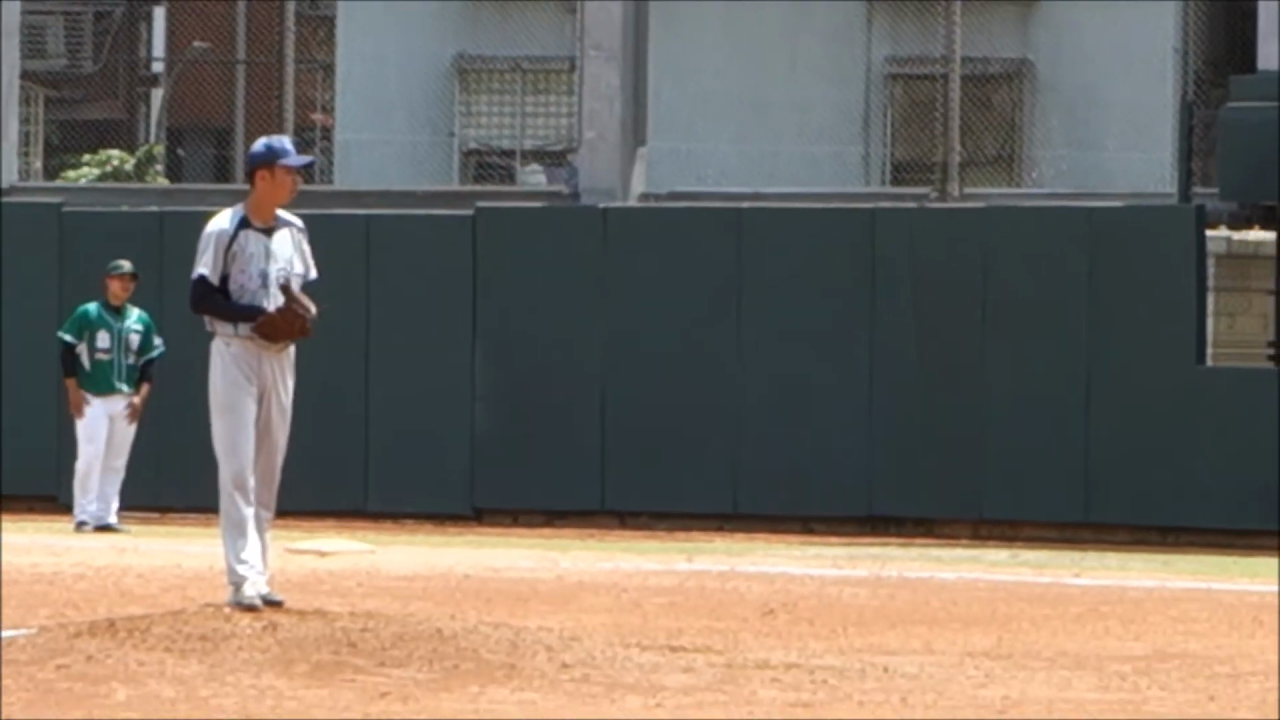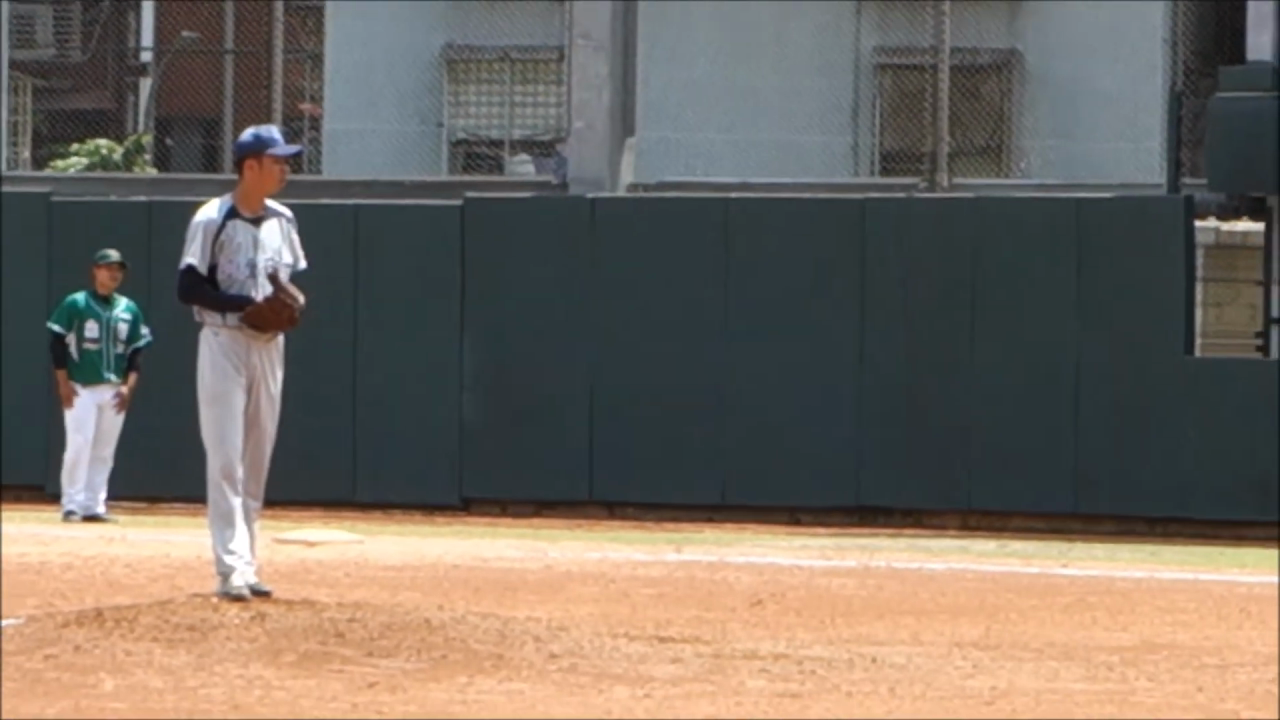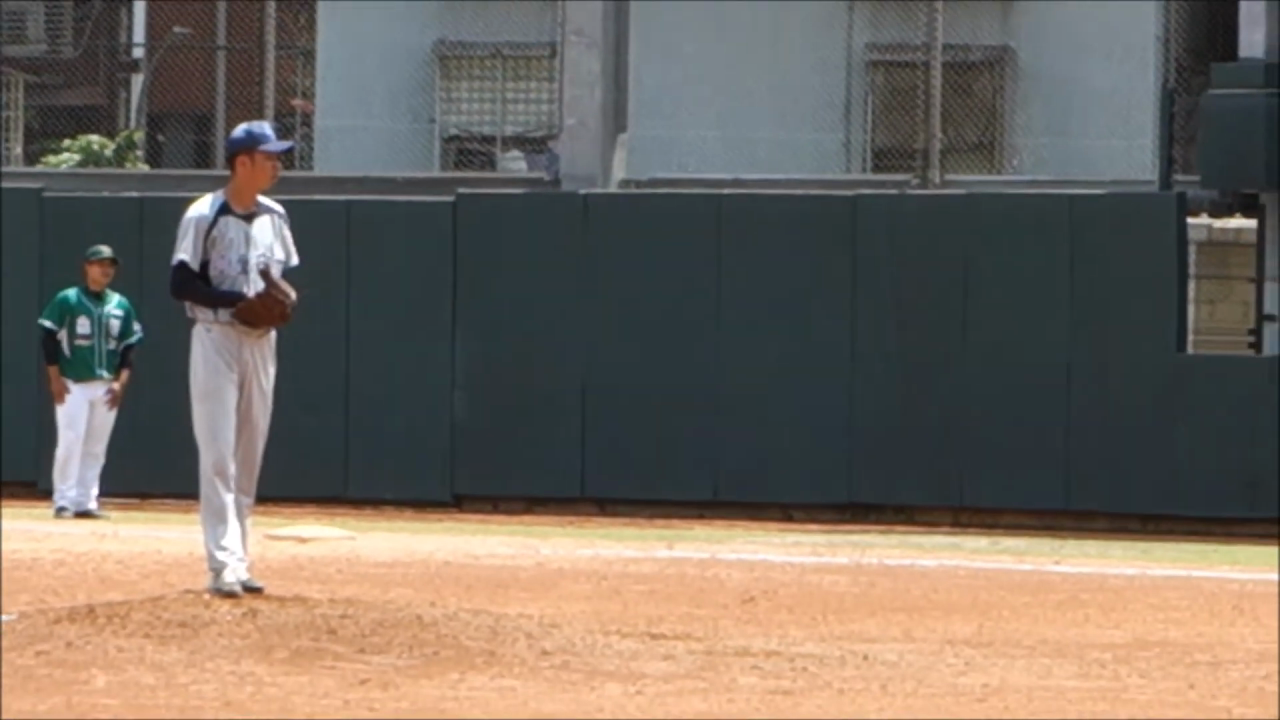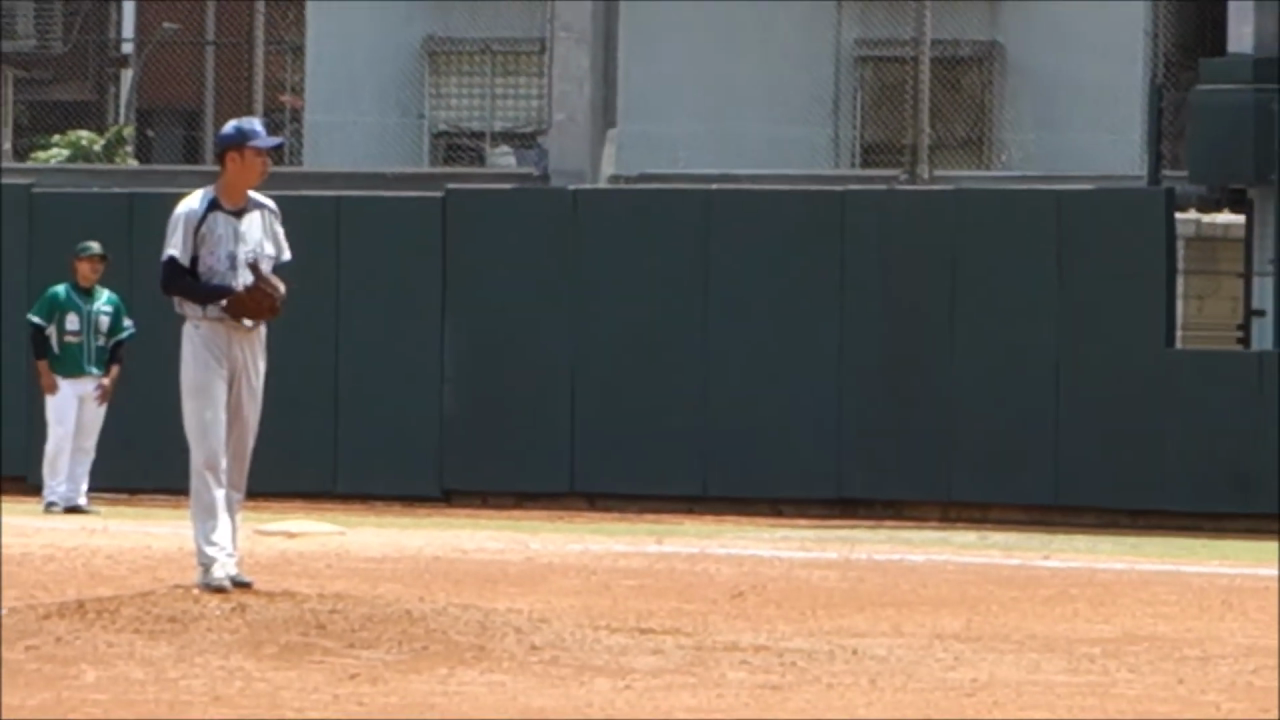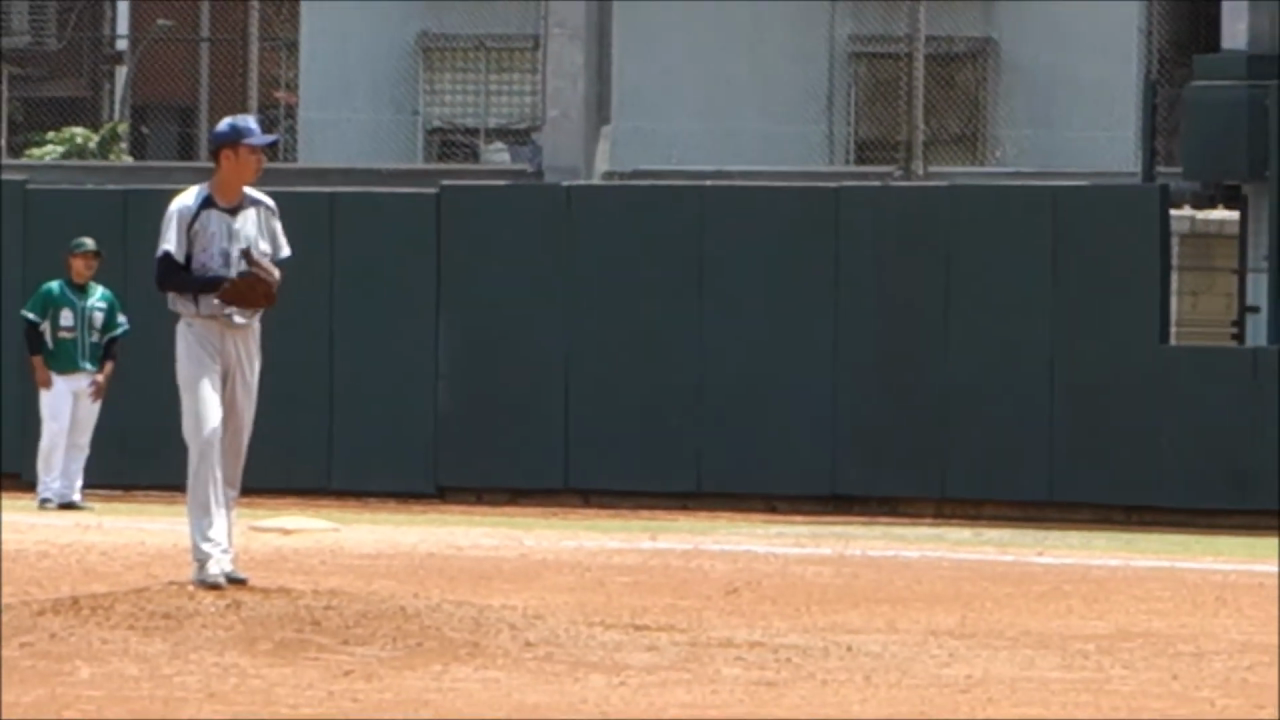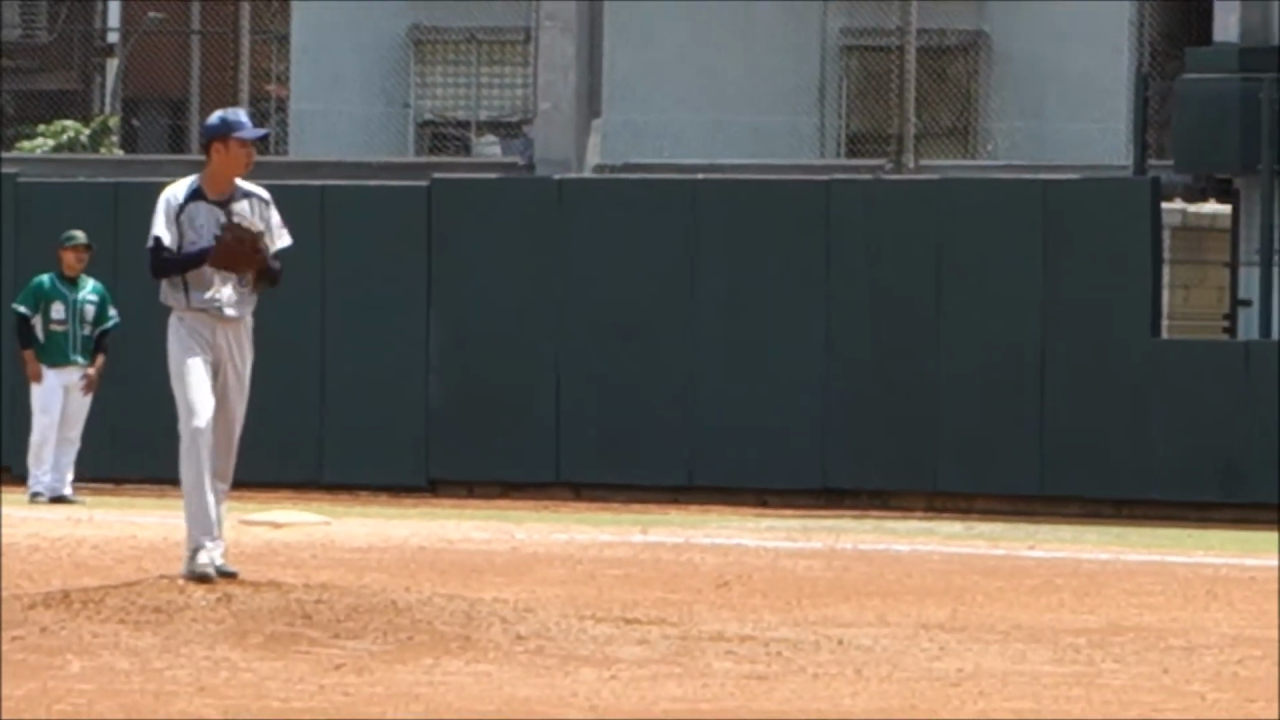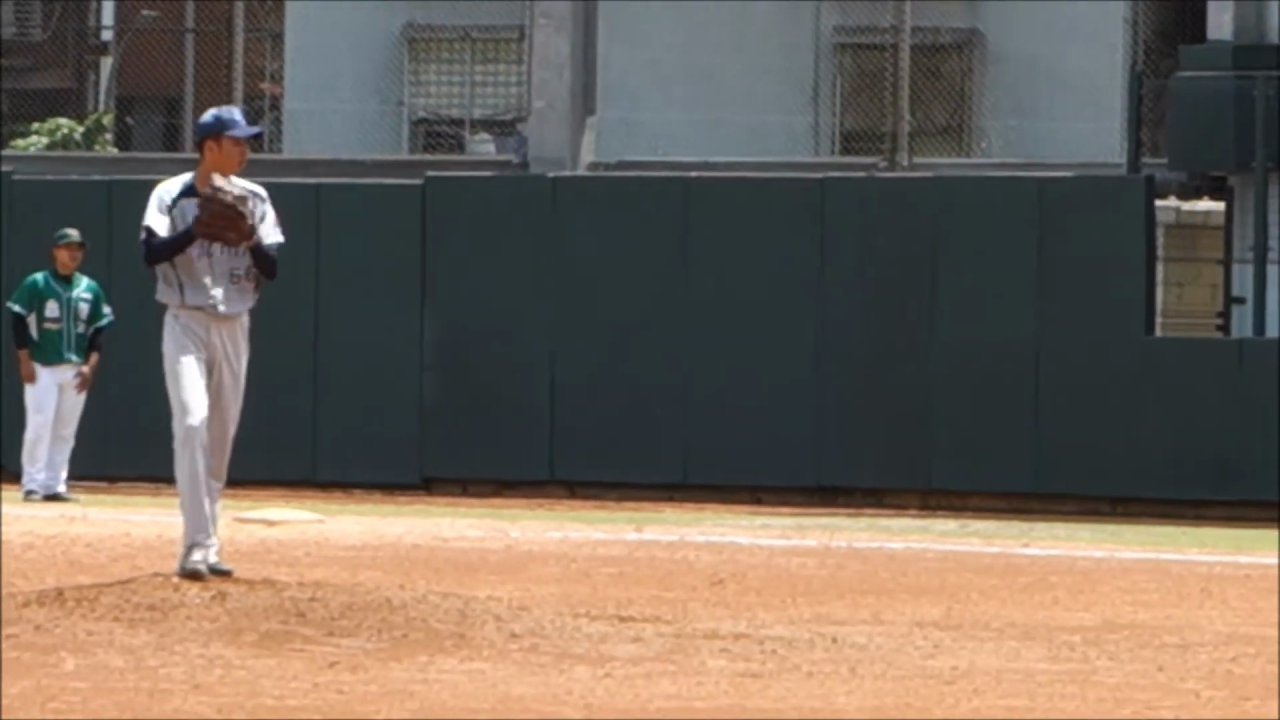
dt=0.1s
person 1, frame 1
left shoulder: (294, 230)
right shoulder: (223, 229)
right elbow: (200, 299)
right wrist: (257, 313)
left hip: (281, 357)
right hip: (236, 356)
left knee: (268, 471)
right knee: (238, 470)
left ankle: (257, 576)
right ankle: (243, 579)
person 1, frame 2
left shoulder: (283, 220)
right shoulder: (212, 219)
right elbow: (188, 289)
right wrist: (247, 303)
left hip: (269, 347)
right hip: (224, 345)
left knee: (257, 461)
right knee: (226, 460)
left ankle: (245, 566)
right ankle: (232, 569)
person 1, frame 3
left shoulder: (275, 216)
right shoulder: (204, 215)
right elbow: (180, 285)
right wrist: (238, 299)
left hip: (261, 344)
right hip: (217, 342)
left knee: (249, 458)
right knee: (218, 456)
left ankle: (237, 562)
right ankle: (224, 565)
person 1, frame 4
left shoulder: (267, 212)
right shoulder: (193, 211)
right elbow: (170, 280)
right wrist: (228, 292)
left hip: (251, 340)
right hip: (206, 337)
left knee: (238, 452)
right knee: (209, 449)
left ankle: (226, 558)
right ankle: (213, 560)
person 1, frame 5
left shoulder: (264, 209)
right shoulder: (187, 208)
right elbow: (165, 277)
right wrist: (221, 282)
left hip: (246, 336)
right hip: (201, 334)
left knee: (234, 449)
right knee: (205, 442)
left ankle: (221, 553)
right ankle: (208, 556)
person 1, frame 6
left shoulder: (258, 201)
right shoulder: (177, 198)
left elbow: (277, 274)
right elbow: (158, 265)
left wrist: (262, 262)
right wrist: (211, 250)
left hip: (237, 330)
right hip: (190, 327)
left knee: (226, 441)
right knee: (198, 427)
left ankle: (213, 548)
right ankle: (201, 548)
person 1, frame 7
left shoulder: (254, 197)
right shoulder: (171, 195)
left elbow: (271, 269)
right elbow: (152, 254)
left wrist: (248, 237)
right wrist: (200, 227)
left hip: (233, 328)
right hip: (186, 326)
left knee: (220, 440)
right knee: (192, 425)
left ankle: (207, 546)
right ankle: (195, 545)
person 2, frame 1
left shoulder: (142, 320)
right shoulder: (87, 313)
left elbow: (149, 362)
right elbow: (68, 352)
left wrist: (141, 396)
right wrist: (73, 391)
left hip: (126, 401)
right hip: (92, 398)
left knee: (116, 462)
right knee: (90, 457)
left ankle: (105, 516)
right ankle: (84, 515)
person 2, frame 2
left shoulder: (130, 309)
right shoulder: (75, 303)
left elbow: (136, 351)
right elbow: (57, 343)
left wrist: (129, 385)
right wrist: (63, 382)
left hip: (115, 390)
right hip: (81, 388)
left knee: (104, 451)
right knee: (78, 447)
left ankle: (93, 506)
right ankle: (72, 505)
person 2, frame 3
left shoulder: (122, 305)
right shoulder: (67, 299)
left elbow: (129, 347)
right elbow: (49, 339)
left wrist: (121, 381)
right wrist: (55, 379)
left hip: (106, 386)
right hip: (73, 384)
left knee: (96, 448)
right knee: (70, 443)
left ankle: (85, 502)
right ankle: (64, 501)
person 2, frame 4
left shoulder: (112, 301)
right shoulder: (56, 295)
left elbow: (119, 343)
right elbow: (38, 334)
left wrist: (111, 377)
right wrist: (45, 373)
left hip: (96, 382)
right hip: (62, 380)
left knee: (86, 443)
right knee: (59, 438)
left ankle: (75, 497)
right ankle: (53, 496)
person 2, frame 5
left shoulder: (106, 298)
right shoulder: (51, 292)
left elbow: (113, 340)
right elbow: (32, 329)
left wrist: (105, 374)
right wrist: (39, 368)
left hip: (90, 379)
right hip: (56, 376)
left knee: (81, 440)
right knee: (54, 435)
left ankle: (69, 494)
right ankle: (47, 493)
person 2, frame 6
left shoulder: (97, 291)
right shoulder: (42, 285)
left elbow: (104, 332)
right elbow: (23, 323)
left wrist: (97, 367)
right wrist: (31, 361)
left hip: (82, 372)
right hip: (48, 369)
left knee: (72, 433)
right knee: (44, 428)
left ankle: (60, 488)
right ankle: (38, 487)
person 2, frame 7
left shoulder: (91, 288)
right shoulder: (36, 283)
left elbow: (98, 331)
right elbow: (19, 322)
left wrist: (91, 365)
right wrist: (25, 361)
left hip: (76, 370)
right hip: (42, 367)
left knee: (66, 431)
right knee: (39, 426)
left ankle: (54, 485)
right ankle: (32, 484)
